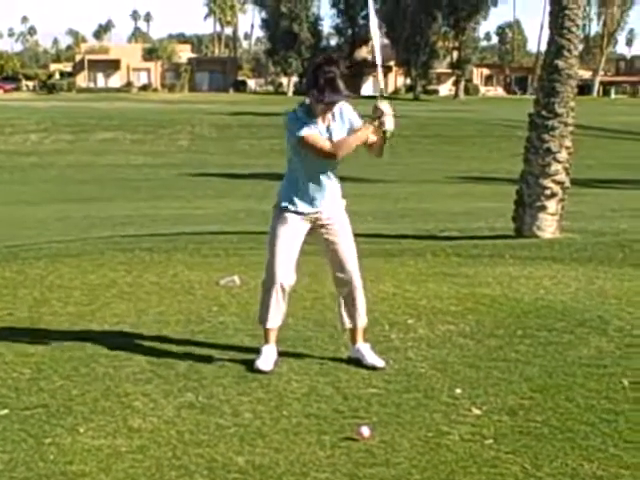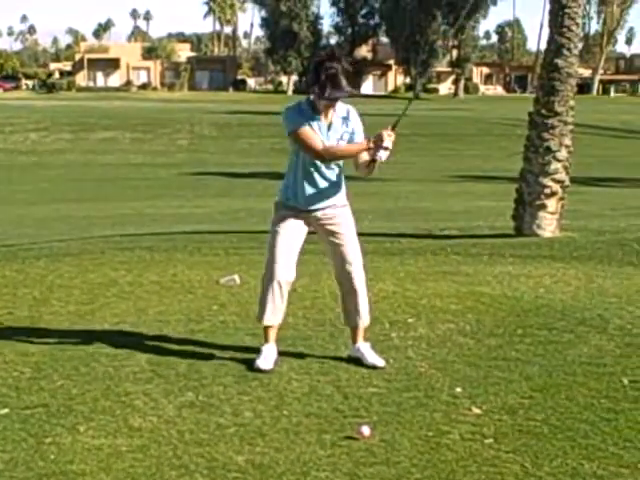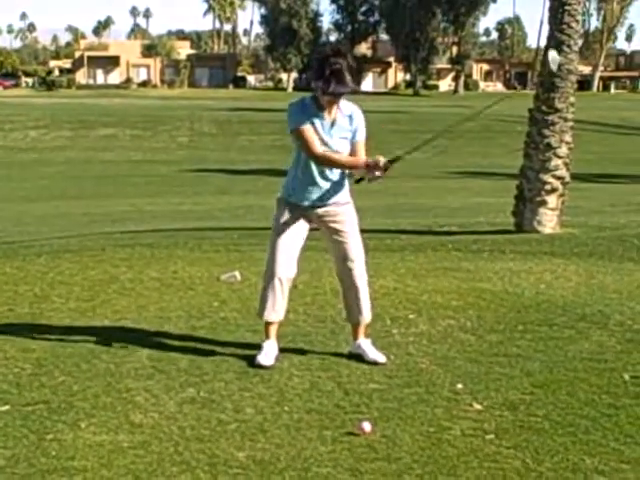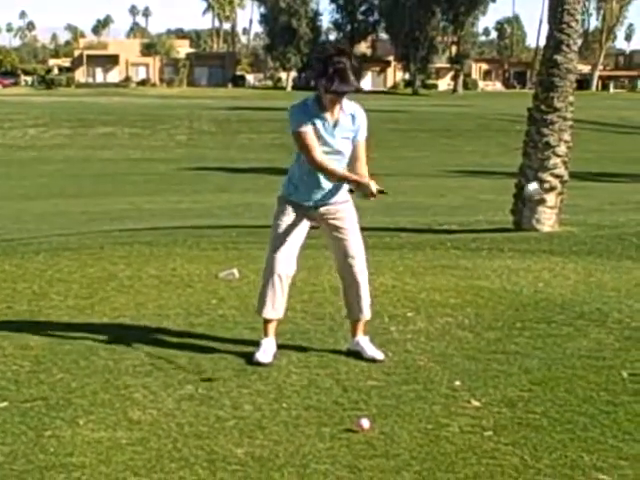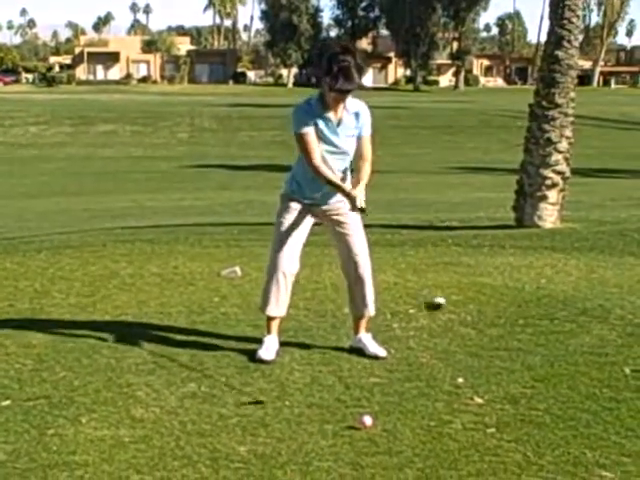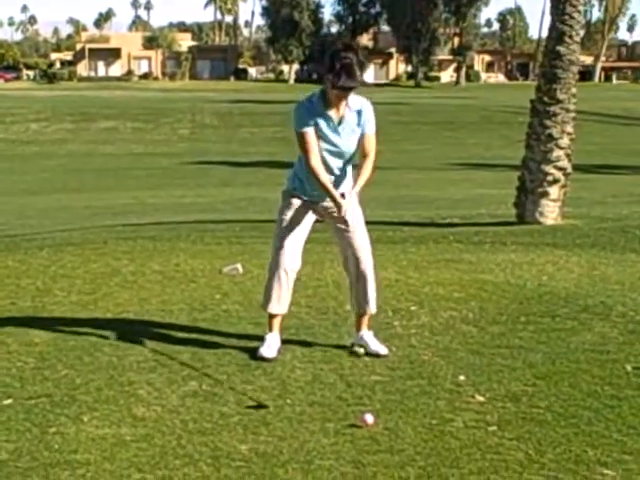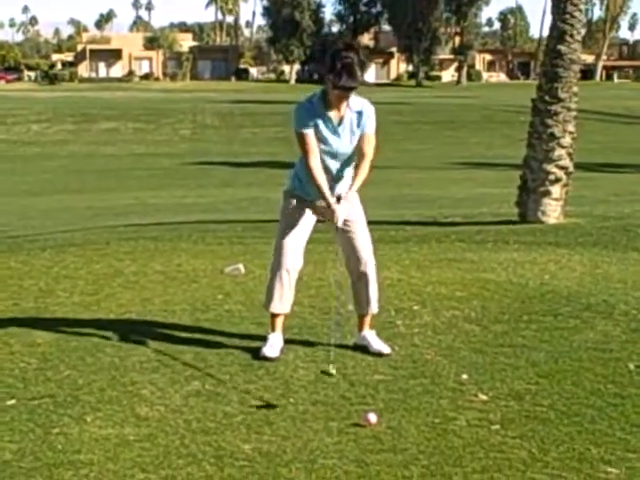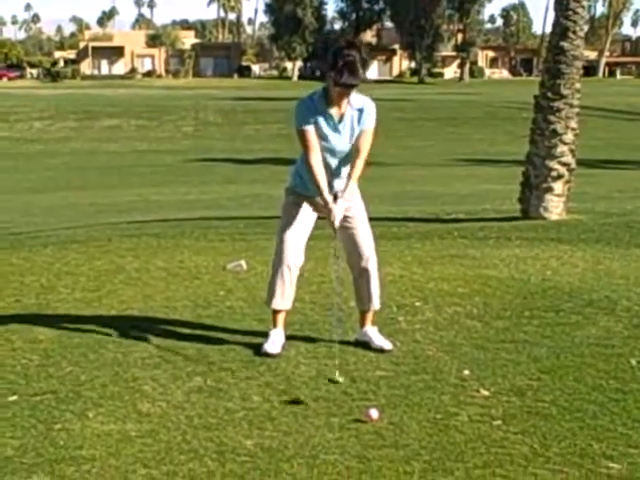
dt=0.1s
person 1, frame 1
left shoulder: (344, 112)
right shoulder: (295, 121)
left elbow: (370, 143)
right elbow: (332, 151)
left wrist: (383, 127)
right wrist: (373, 126)
left hip: (330, 207)
right hip: (292, 208)
left knee: (350, 274)
right knee: (278, 276)
left ankle: (359, 345)
right ankle: (269, 347)
person 1, frame 2
left shoulder: (349, 115)
right shoulder: (295, 114)
left elbow: (362, 167)
right elbow: (321, 152)
left wrist: (376, 153)
right wrist: (368, 145)
left hip: (334, 205)
right hip: (294, 207)
left knee: (353, 273)
right knee: (278, 273)
left ankle: (359, 344)
right ankle: (269, 346)
person 1, frame 3
left shoulder: (354, 115)
right shoulder: (298, 111)
left elbow: (357, 160)
right elbow: (318, 154)
left wrist: (372, 167)
right wrist: (365, 162)
left hip: (337, 202)
right hip: (296, 203)
left knee: (355, 270)
right knee: (279, 269)
left ankle: (360, 341)
right ankle: (270, 342)
person 1, frame 4
left shoulder: (356, 114)
right shoulder: (300, 112)
left elbow: (358, 162)
right elbow: (316, 159)
left wrist: (364, 182)
right wrist: (356, 179)
left hip: (337, 201)
right hip: (297, 202)
left knee: (356, 267)
right knee: (279, 267)
left ankle: (359, 338)
right ankle: (268, 340)
person 1, frame 5
left shoulder: (361, 112)
right shoulder: (304, 112)
left elbow: (364, 159)
right elbow: (315, 161)
left wrist: (359, 191)
right wrist: (345, 191)
left hip: (342, 197)
right hip: (301, 198)
left knee: (360, 264)
right knee: (282, 264)
left ankle: (361, 334)
right ankle: (271, 337)
person 1, frame 6
left shoulder: (364, 109)
right shoulder: (305, 110)
left elbow: (368, 154)
right elbow: (312, 161)
left wrist: (353, 192)
right wrist: (334, 197)
left hip: (344, 195)
right hip: (302, 195)
left knee: (362, 261)
right knee: (284, 261)
left ankle: (363, 332)
right ankle: (273, 335)
person 1, frame 7
left shoulder: (365, 110)
right shoulder: (305, 110)
left elbow: (365, 157)
right elbow: (312, 160)
left wrist: (346, 199)
right wrist: (329, 202)
left hip: (345, 194)
right hip: (304, 195)
left knee: (364, 261)
right knee: (286, 260)
left ankle: (365, 332)
right ankle: (276, 334)
person 1, frame 8
left shoulder: (366, 107)
right shoulder: (306, 107)
left elbow: (360, 155)
right elbow: (312, 157)
left wrist: (343, 197)
right wrist: (327, 200)
left hip: (345, 192)
right hip: (305, 191)
left knee: (365, 257)
right knee: (287, 256)
left ankle: (367, 328)
right ankle: (277, 330)
